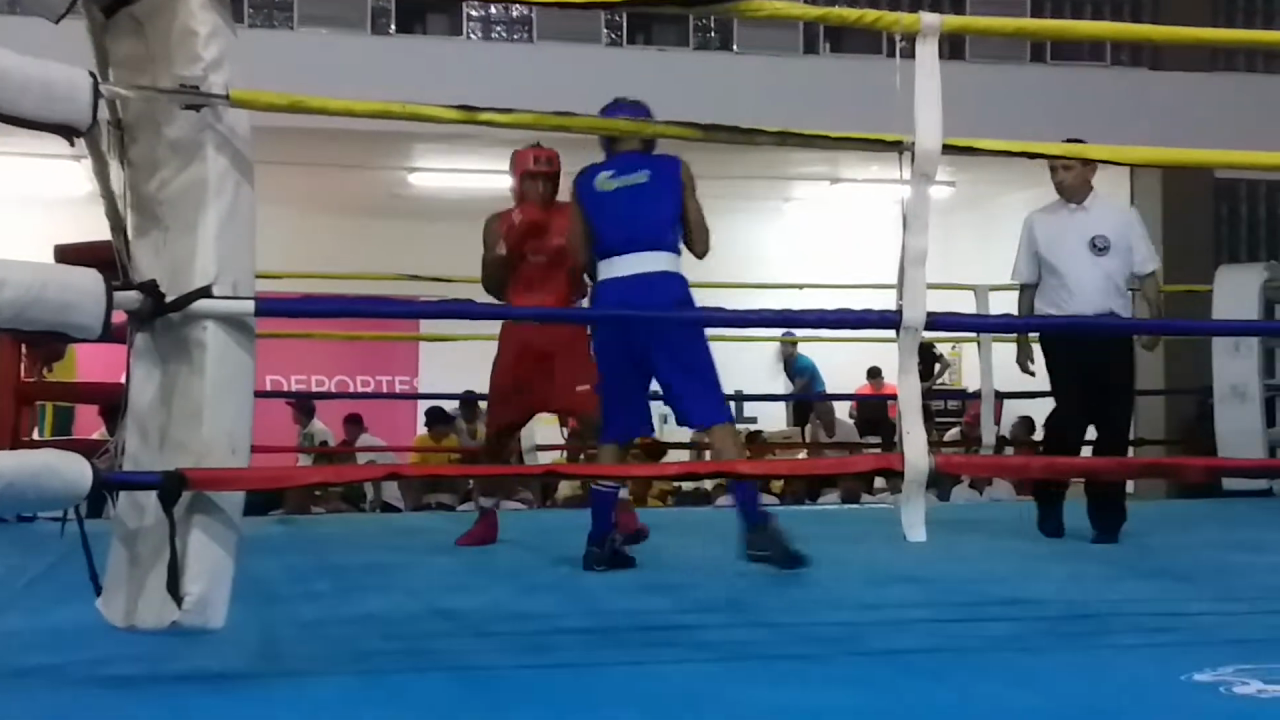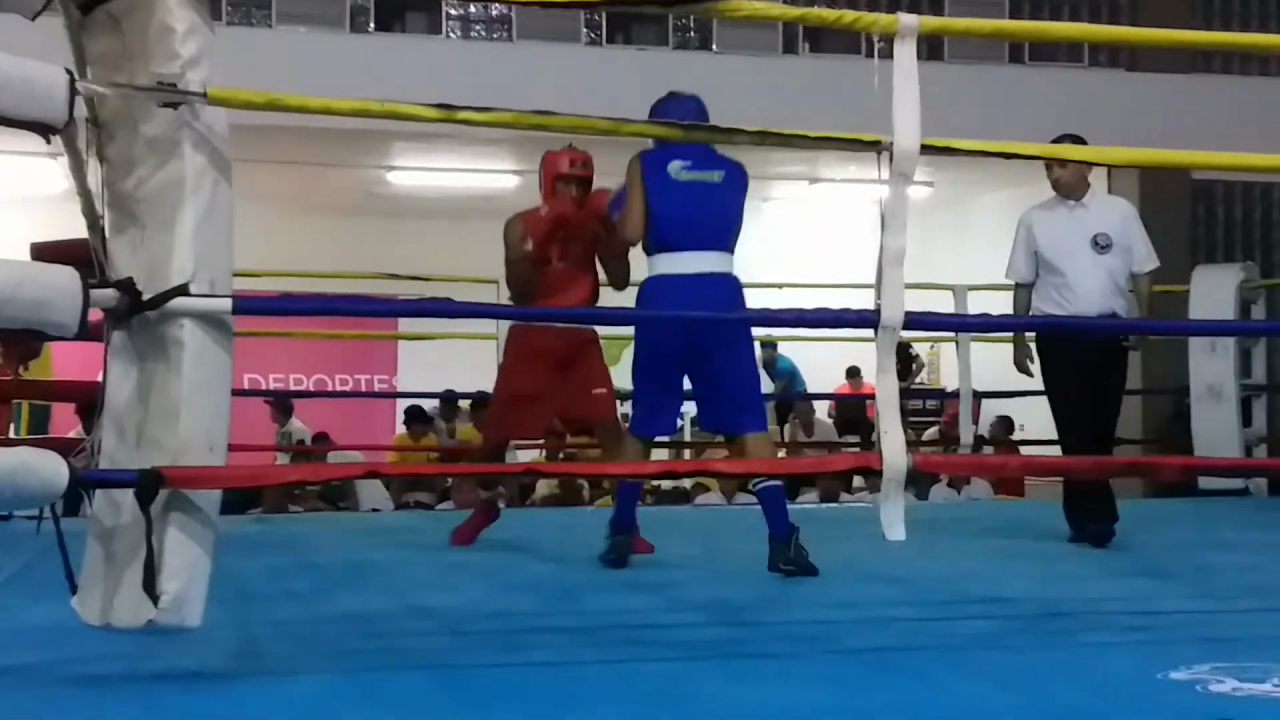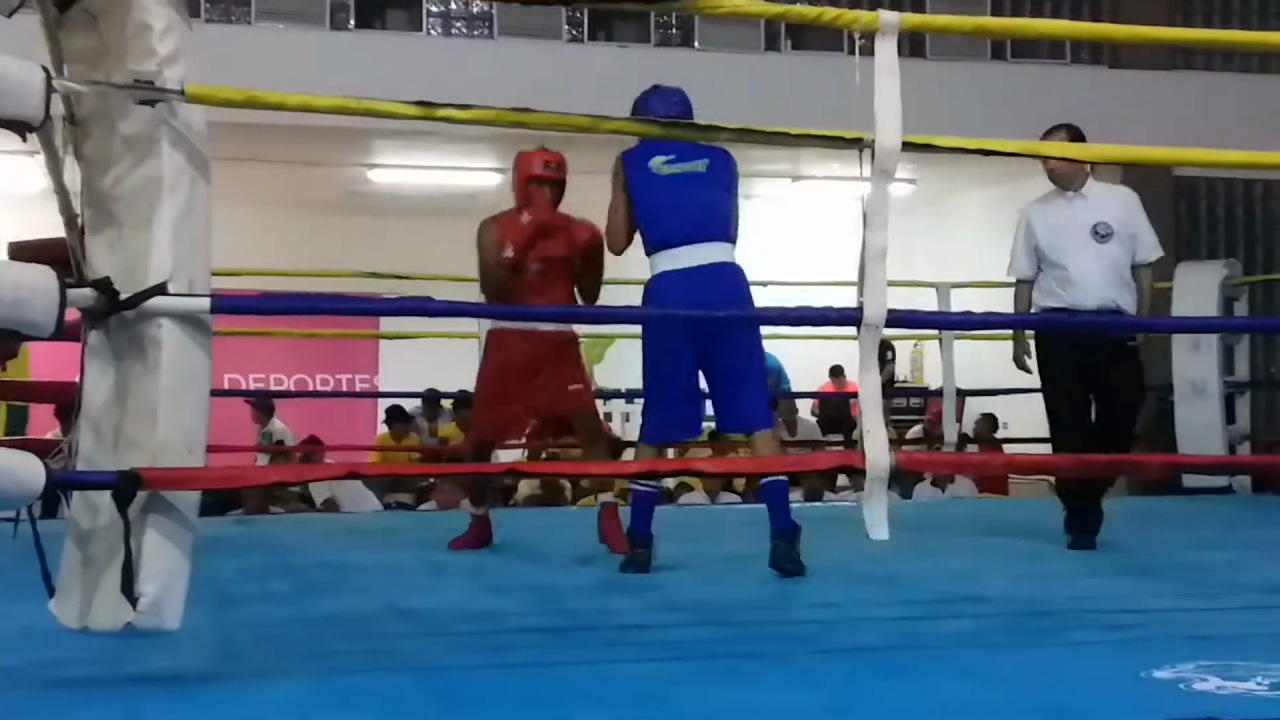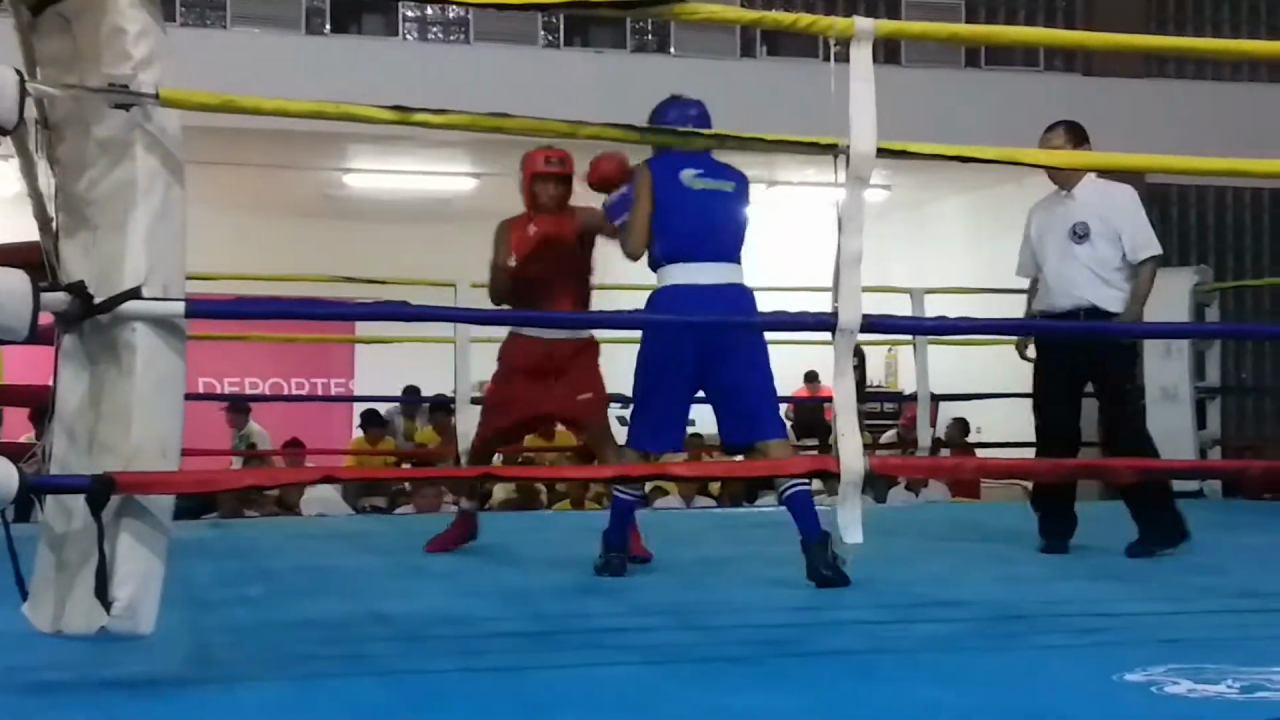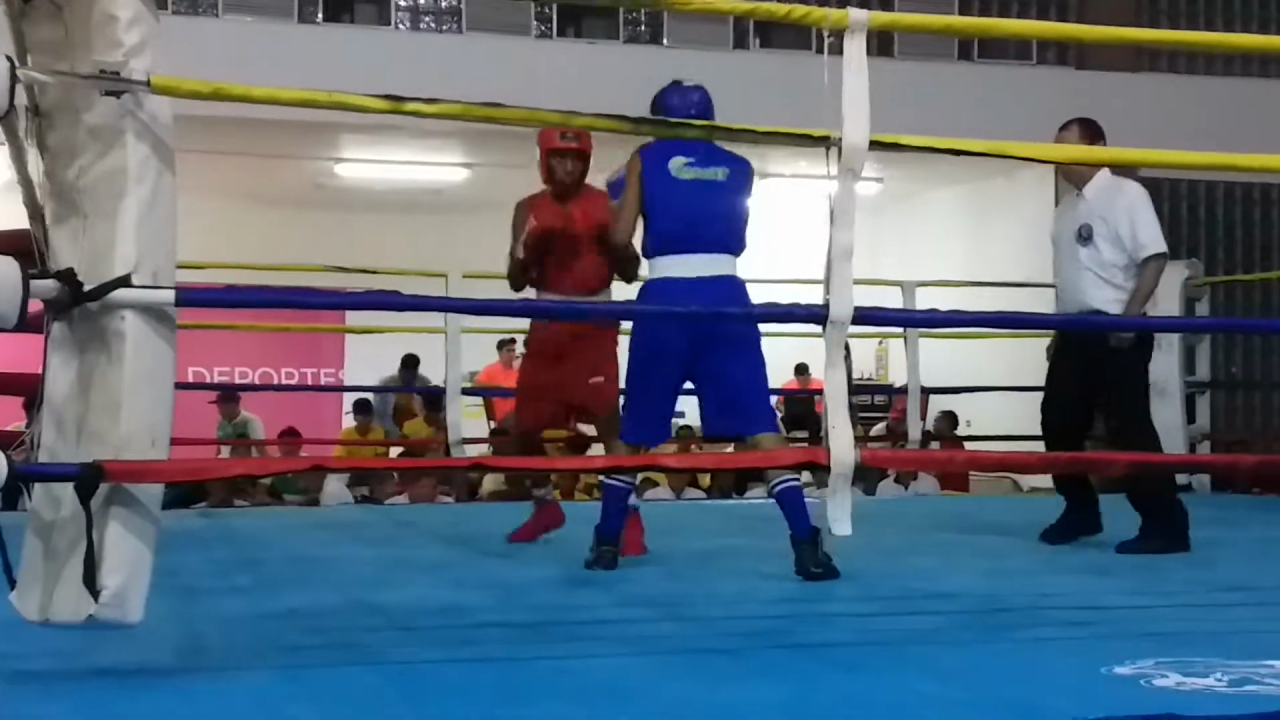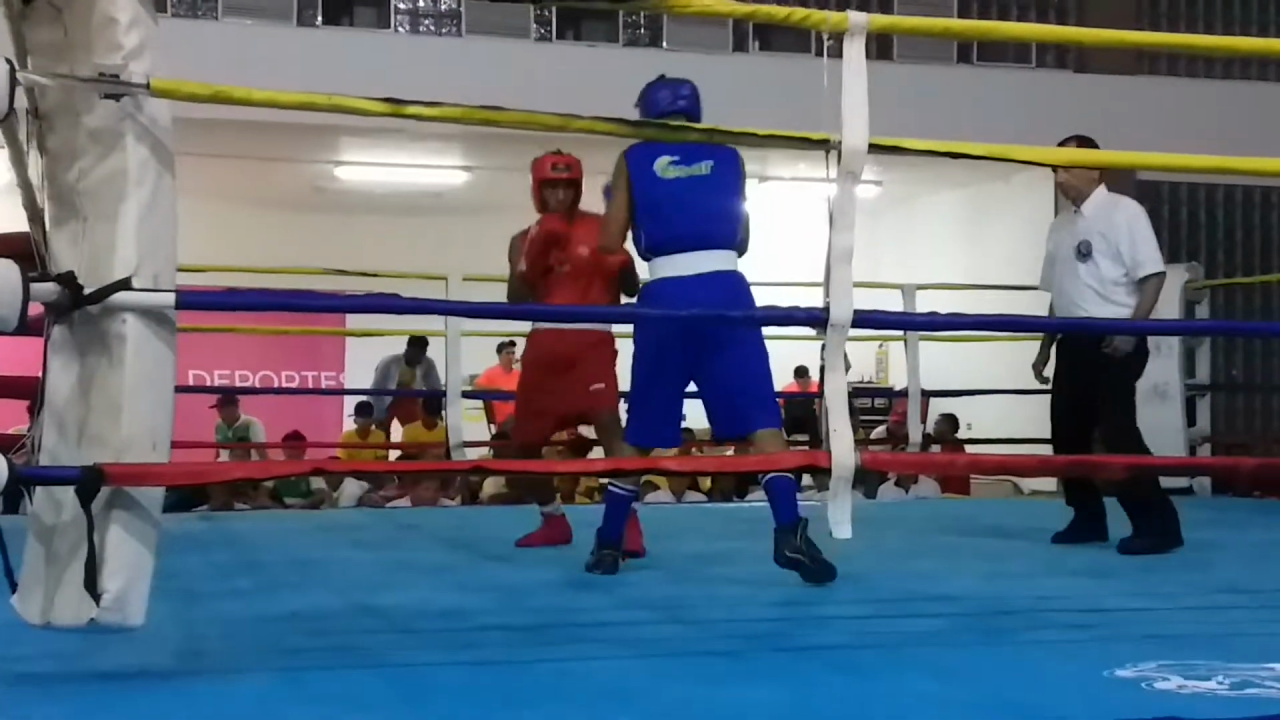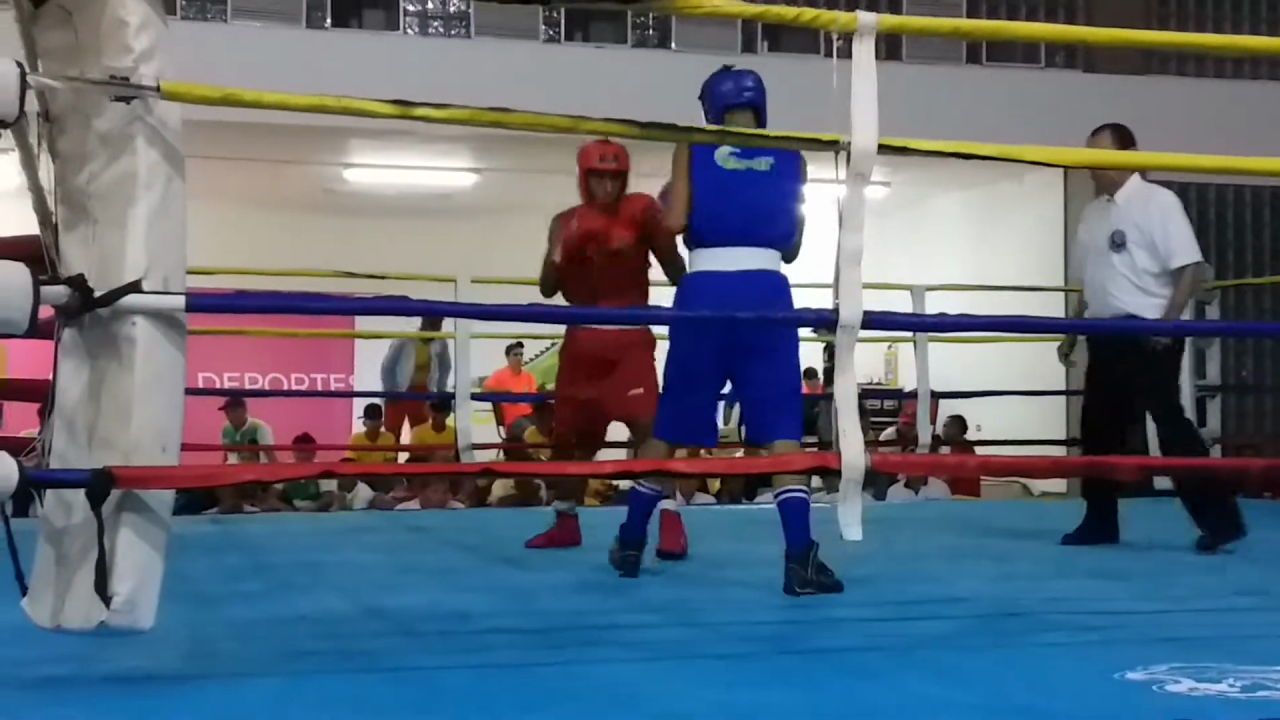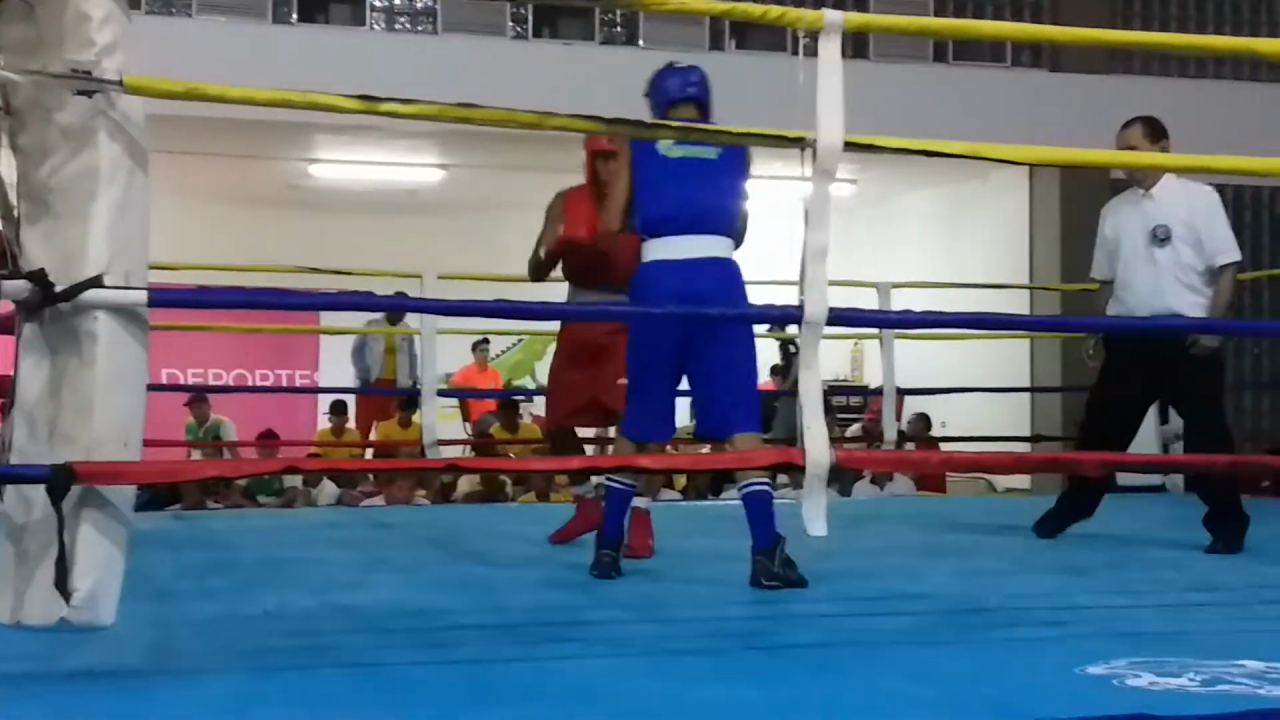
dt=0.3s
person 1, frame 1
left shoulder: (586, 182)
right shoulder: (673, 168)
left elbow: (583, 257)
right elbow: (700, 245)
left hip: (611, 300)
right hip: (663, 292)
left knee: (617, 429)
right knee: (713, 414)
left ankle: (600, 542)
right ankle: (756, 528)
person 1, frame 2
left shoulder: (644, 164)
right shoulder: (735, 172)
left elbow: (631, 234)
left wrist: (624, 213)
left hip: (662, 295)
right hip: (719, 294)
left knee: (644, 422)
right knee: (750, 421)
left ankle: (621, 533)
right ankle: (782, 542)
person 1, frame 3
left shoulder: (629, 164)
right shoulder: (722, 160)
left elbow: (616, 242)
left hip: (667, 291)
right hip: (723, 284)
left knee: (658, 426)
right knee: (758, 415)
left ankle: (638, 545)
right ankle: (783, 537)
person 1, frame 4
left shoulder: (650, 171)
right shoulder: (735, 181)
left elbow: (635, 247)
left wrist: (625, 216)
left hip: (674, 306)
right hip: (731, 304)
left knee: (646, 435)
right knee: (768, 431)
left ankle: (615, 548)
right ankle: (817, 546)
person 1, frame 5
left shoulder: (645, 158)
right shoulder: (739, 168)
left elbow: (620, 238)
left wrist: (623, 197)
left hip: (664, 297)
right hip: (723, 296)
left knee: (636, 426)
right knee: (759, 424)
left ankle: (606, 541)
right ankle: (806, 543)
person 1, frame 6
left shoulder: (633, 160)
right shoulder: (729, 159)
left elbow: (611, 244)
left wrist: (622, 205)
left hip: (664, 298)
right hip: (724, 293)
left knee: (641, 431)
right knee: (761, 420)
left ankle: (607, 545)
right ankle: (789, 532)
person 1, frame 7
left shoulder: (694, 148)
right shoulder: (790, 159)
left elbow: (673, 223)
right elbow: (791, 248)
left hip: (704, 293)
right hip: (765, 292)
left knee: (672, 425)
right knee: (783, 430)
left ankle: (631, 542)
right ankle: (800, 559)
person 1, frame 8
left shoulder: (636, 145)
right shoulder: (734, 150)
left elbow: (611, 225)
left hip: (658, 281)
right hip: (718, 281)
left knee: (639, 422)
right knee: (740, 421)
left ankle: (607, 546)
right ankle: (766, 552)
person 2, frame 1
left shoulder: (1122, 215)
right shoulder: (1038, 221)
left elbow: (1146, 273)
right elbow: (1028, 284)
left wrist: (1154, 319)
right wrist: (1022, 339)
left hip: (1112, 331)
right hip: (1062, 333)
left knee: (1114, 425)
right knee: (1070, 417)
left ankle: (1106, 517)
right ankle: (1050, 501)
person 2, frame 2
left shoulder: (1120, 212)
right shoulder: (1034, 219)
left elbow: (1141, 273)
right elbow: (1023, 285)
left wrist: (1141, 319)
right wrist: (1019, 340)
left hip: (1110, 333)
right hip: (1059, 333)
left knee: (1100, 429)
right knee: (1076, 426)
left ankle: (1083, 516)
right ankle: (1095, 518)
person 2, frame 3
left shoulder: (1123, 200)
right shoulder: (1035, 213)
left elbow: (1144, 264)
right elbow: (1025, 280)
left wrist: (1143, 316)
right wrist: (1018, 334)
left hip: (1114, 328)
right hip: (1060, 328)
left knee: (1119, 420)
right knee: (1070, 426)
left ankle: (1082, 506)
right ankle: (1082, 520)
person 2, frame 4
left shoulder: (1117, 196)
right shoulder: (1039, 213)
left elbow: (1148, 259)
left wrist: (1131, 314)
left hip: (1106, 327)
right hip: (1056, 330)
left knee: (1123, 425)
right knee: (1053, 430)
left ankle: (1162, 521)
right ankle: (1054, 526)
person 2, frame 5
left shoulder: (1126, 194)
right shoulder: (1066, 209)
left elbow: (1154, 258)
left wrist: (1131, 315)
right wrist: (1058, 333)
left hip: (1118, 332)
right hip: (1077, 332)
left knee: (1129, 428)
right knee: (1058, 420)
left ankle: (1166, 527)
right ankle: (1081, 511)
person 2, frame 6
left shoulder: (1124, 212)
right shoulder: (1059, 226)
left elbow: (1153, 277)
left wrist: (1131, 332)
right wrist: (1045, 347)
left hip: (1114, 342)
right hip: (1074, 343)
left knee: (1117, 430)
right knee: (1068, 432)
left ankle: (1157, 524)
right ankle: (1089, 518)
person 2, frame 7
left shoulder: (1158, 201)
right shoulder: (1090, 213)
left elbow: (1189, 268)
left wrist: (1169, 323)
right wrist: (1072, 332)
left hip: (1149, 335)
right hip: (1106, 338)
left knee: (1170, 423)
right knee: (1098, 429)
left ankle: (1219, 517)
right ankle: (1100, 520)
person 2, frame 8
left shoulder: (1199, 198)
right shoulder: (1114, 211)
left elbow: (1226, 266)
right elbow: (1106, 279)
left wrist: (1215, 323)
right wrist: (1096, 332)
left hip: (1186, 333)
right hip: (1129, 334)
left knee: (1206, 430)
right knee: (1102, 424)
left ankle: (1227, 524)
right ankle: (1072, 507)
person 3, frame 1
left shoulder: (575, 217)
right shoulder: (499, 224)
right elbow: (493, 287)
left wrist: (579, 250)
right wrist: (509, 243)
left hip: (567, 331)
right hip: (520, 333)
left knee: (593, 417)
right knee: (499, 427)
left ankle: (623, 513)
right ankle: (486, 518)
person 3, frame 2
left shoulder: (593, 221)
right shoulder: (521, 224)
left elbow: (620, 280)
right elbow: (518, 287)
left wrist: (611, 231)
right wrist: (539, 237)
left hip: (579, 337)
right hip: (531, 338)
left knee: (608, 425)
right knee: (498, 431)
right ankle: (486, 506)
person 3, frame 3
left shoulder: (570, 230)
right shoulder: (495, 228)
left elbow: (589, 295)
right elbow: (492, 291)
left wrist: (592, 254)
right wrist: (517, 246)
left hip: (557, 341)
right hip: (509, 342)
left knee: (588, 422)
right knee: (481, 439)
left ankle: (609, 520)
right ankle: (479, 524)
person 3, frame 4
left shoulder: (579, 221)
right shoulder: (509, 230)
left elbow: (611, 225)
right elbow: (497, 296)
right wrist: (520, 256)
left hip: (573, 346)
right hip: (523, 345)
left knee: (596, 429)
right knee: (486, 438)
left ankle: (627, 529)
right ankle: (465, 520)
person 3, frame 5
left shoulder: (603, 204)
right shoulder: (528, 210)
left elbow: (629, 271)
right elbow: (516, 282)
left wrist: (613, 239)
right wrist: (528, 242)
left hip: (592, 324)
right hip: (546, 325)
left knee: (606, 415)
right knee: (523, 428)
left ankle: (627, 518)
right ankle: (546, 507)
person 3, frame 6
left shoulder: (599, 229)
right shoulder: (524, 240)
left elbow: (632, 288)
right elbow: (516, 302)
left wrist: (624, 268)
right wrist: (530, 258)
left hip: (591, 339)
right hip: (544, 343)
left knee: (606, 420)
right knee: (525, 440)
left ankle: (628, 520)
right ankle: (554, 520)
person 3, frame 7
left shoulder: (642, 211)
right shoulder: (564, 223)
left elbow: (677, 275)
right elbow: (547, 288)
left wrist: (659, 235)
right wrist: (565, 248)
left hip: (630, 336)
right hip: (583, 337)
left knee: (646, 422)
right knee: (564, 436)
left ankle: (670, 523)
right ankle: (566, 522)
person 3, frame 8
right shoulder: (566, 202)
right elbow: (536, 272)
right wrist: (554, 247)
left hip: (626, 321)
right hip: (580, 319)
right knee: (559, 422)
left ankle: (640, 522)
right ankle: (587, 504)
